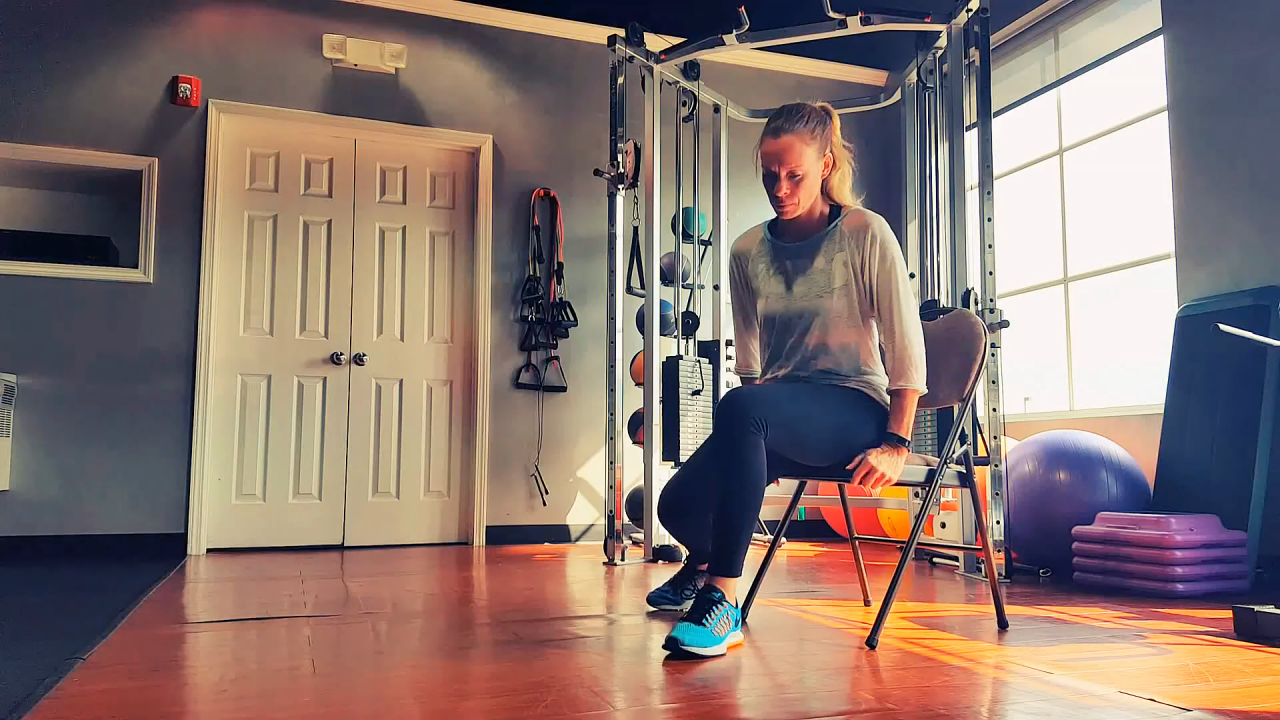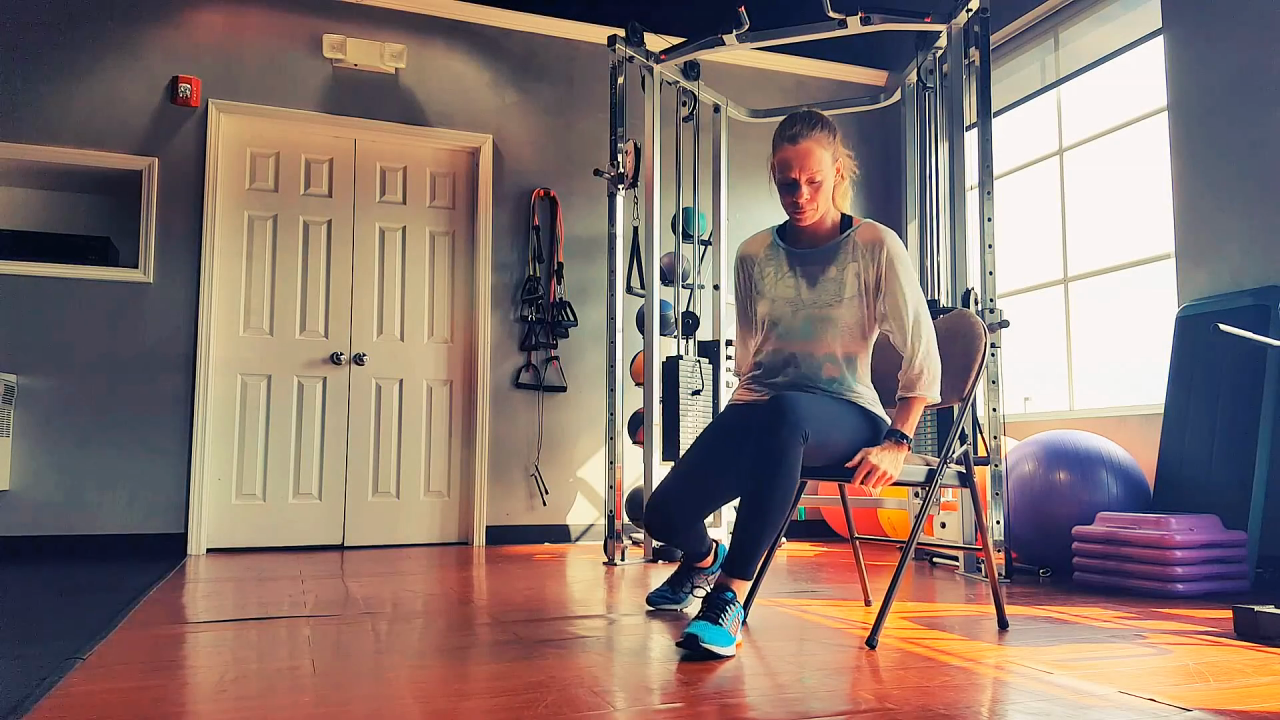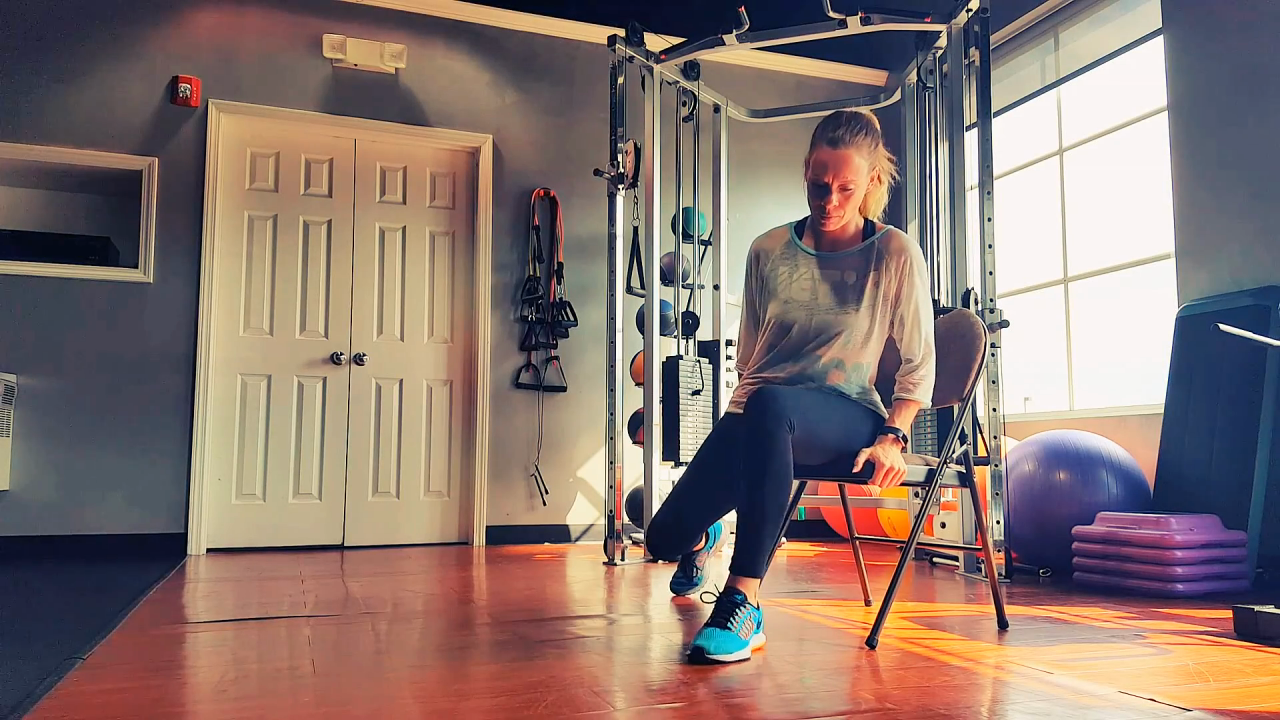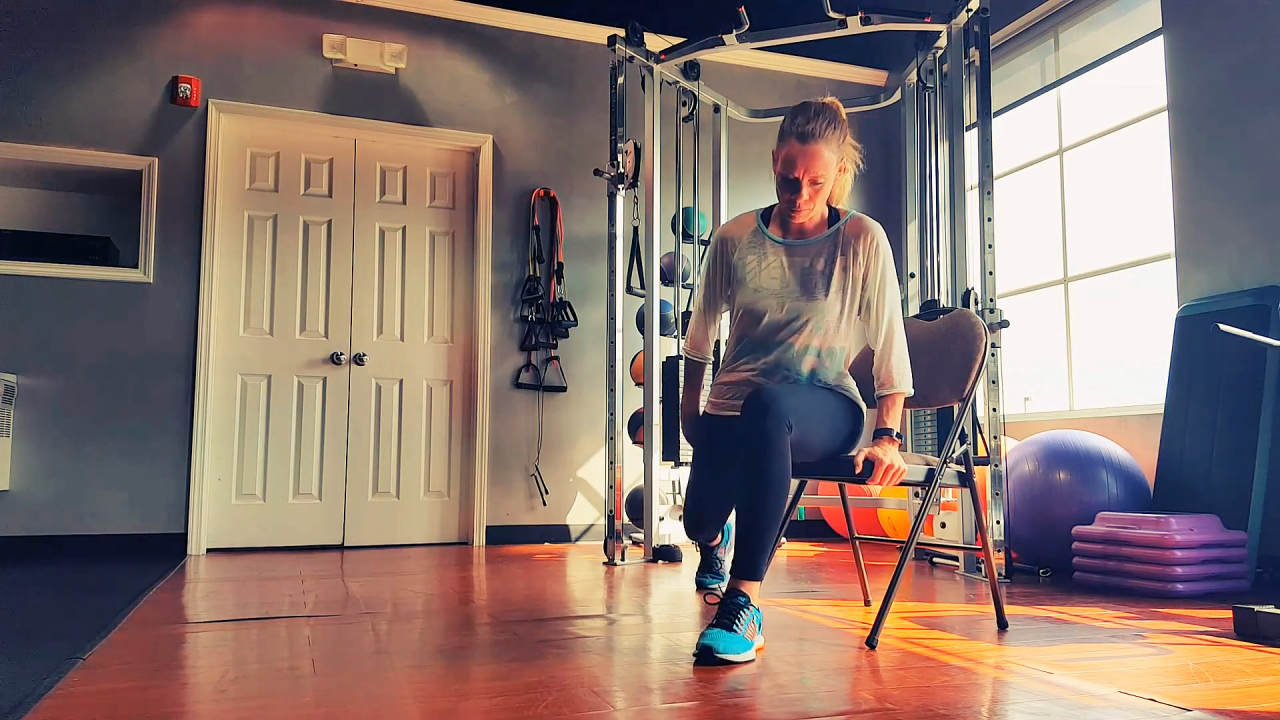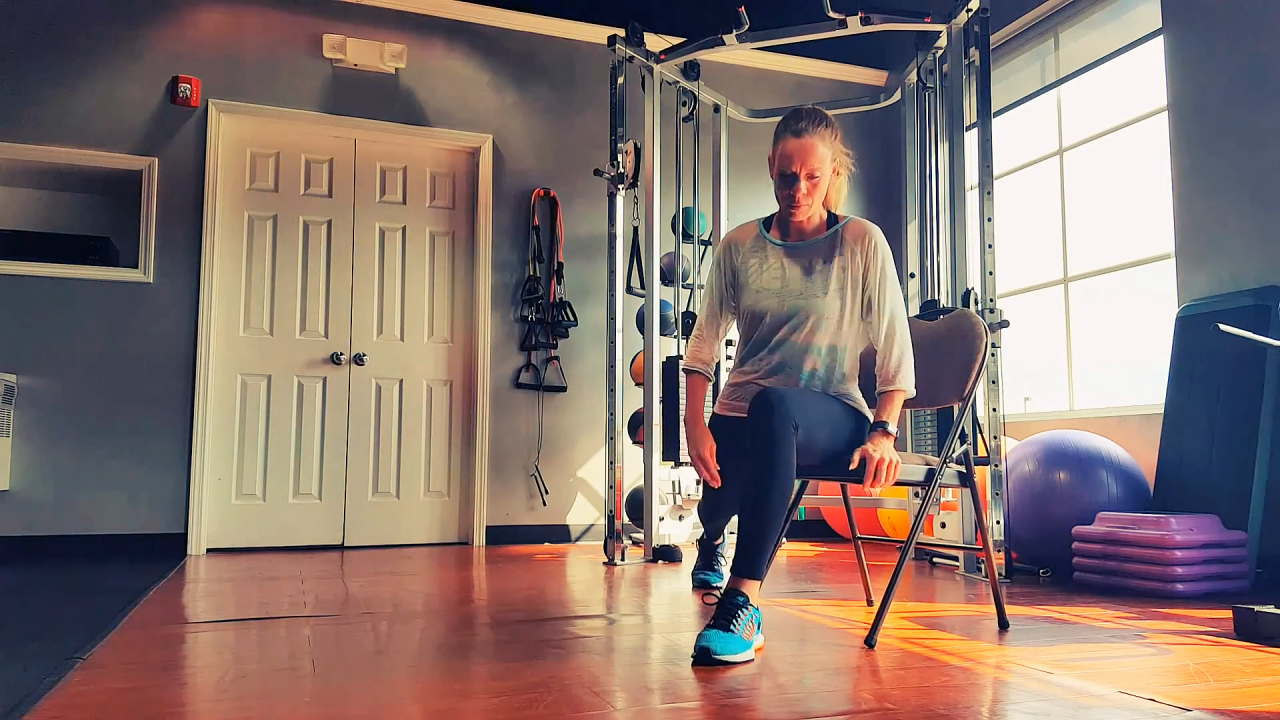
dt=0.5s
person 1, frame 1
left shoulder: (866, 234)
right shoulder: (748, 250)
left elbow: (906, 345)
left wrist: (895, 443)
right wrist: (761, 435)
left hip: (855, 409)
right hip: (778, 413)
left knee: (738, 406)
right knee: (677, 505)
left ankle: (721, 601)
right ankle: (706, 560)
person 1, frame 2
left shoulder: (876, 247)
right shoulder: (753, 254)
left elbow: (923, 356)
left wrist: (896, 442)
right wrist: (746, 428)
left hip: (845, 416)
right hip: (756, 408)
left knee: (787, 413)
right knee: (665, 515)
left ankle: (729, 597)
right ankle: (704, 559)
person 1, frame 3
left shoulder: (896, 255)
right shoulder: (768, 250)
left elbow: (919, 362)
left wrist: (891, 434)
right wrist: (744, 421)
left hip: (844, 416)
right hip: (755, 413)
left knee: (770, 405)
right knee: (665, 537)
left ankle: (742, 602)
right ankle: (705, 538)
person 1, frame 4
left shoulder: (862, 240)
right shoulder: (734, 238)
left elbow: (889, 344)
right elbow: (701, 329)
left wrist: (888, 436)
right wrist: (689, 402)
left hip: (825, 408)
right hip: (731, 408)
left knee: (766, 407)
right knee: (700, 522)
left ankle: (743, 604)
right ankle: (715, 538)
person 1, frame 5
left shoulder: (862, 242)
right shoulder: (738, 246)
left elbow: (895, 347)
right elbow: (704, 341)
left wrist: (883, 431)
right wrist: (695, 424)
left hip: (831, 414)
right hip: (741, 414)
left knee: (773, 407)
left ankle: (742, 603)
right ankle: (713, 541)
